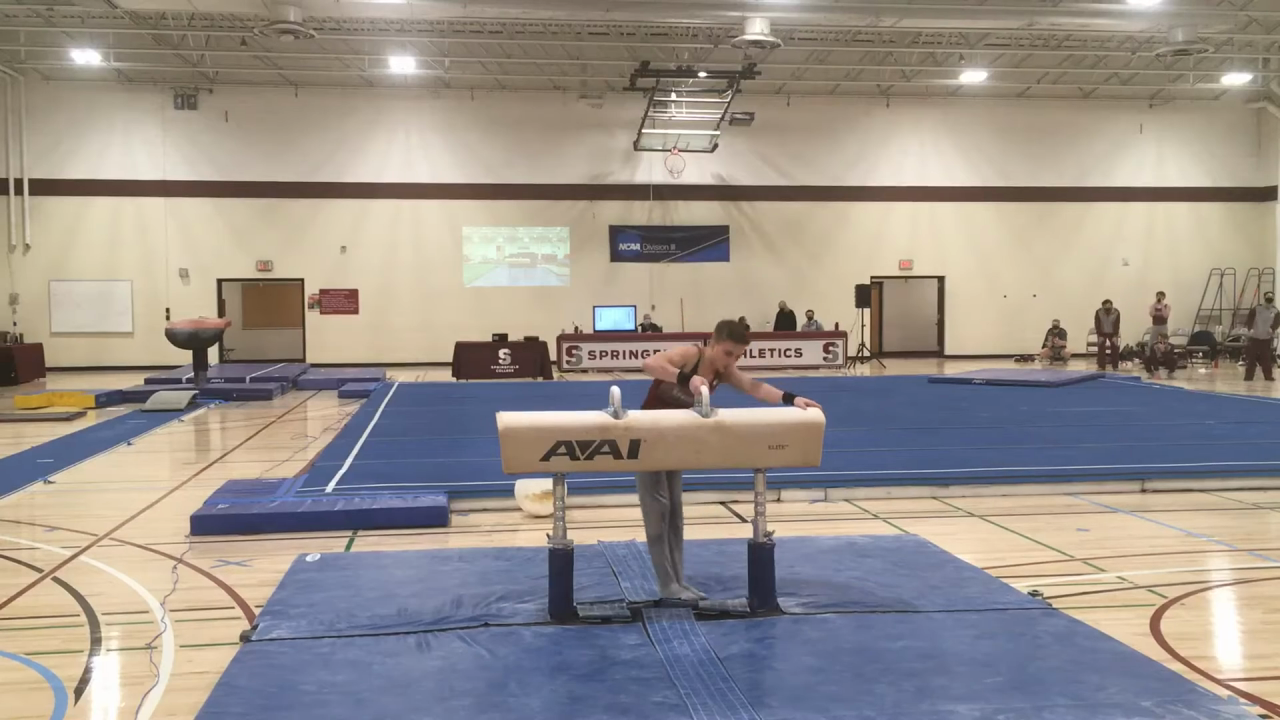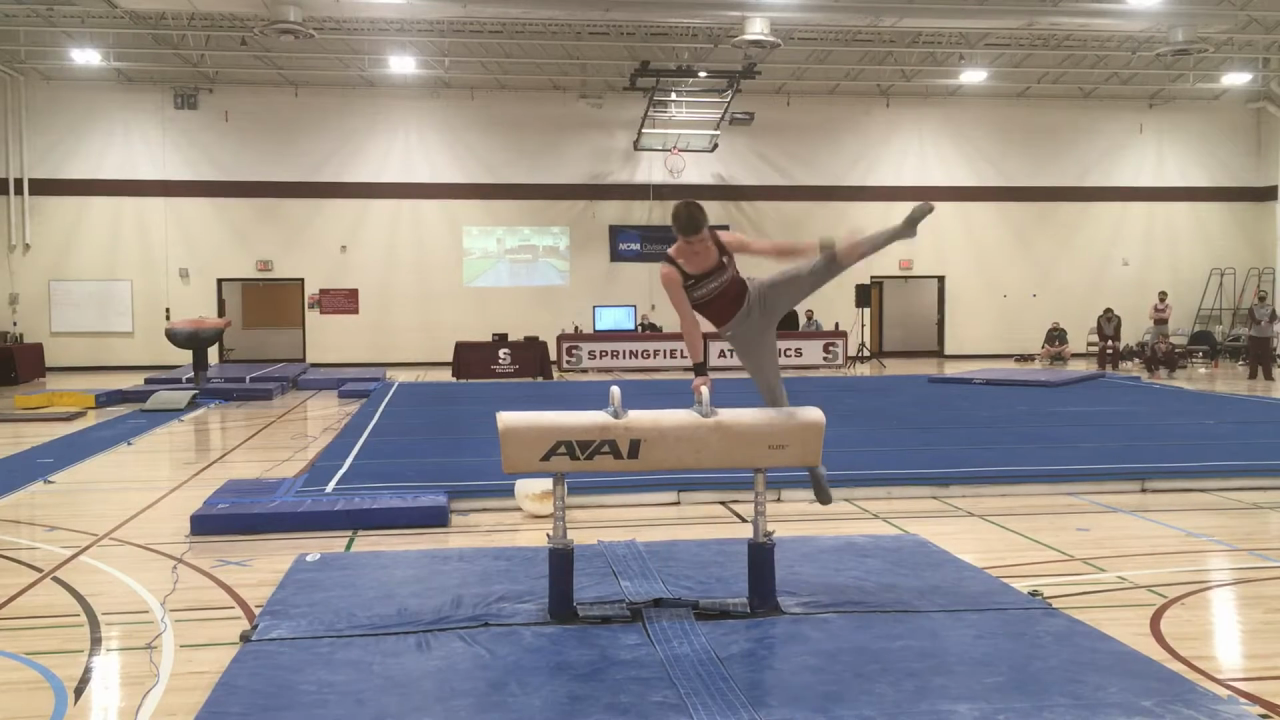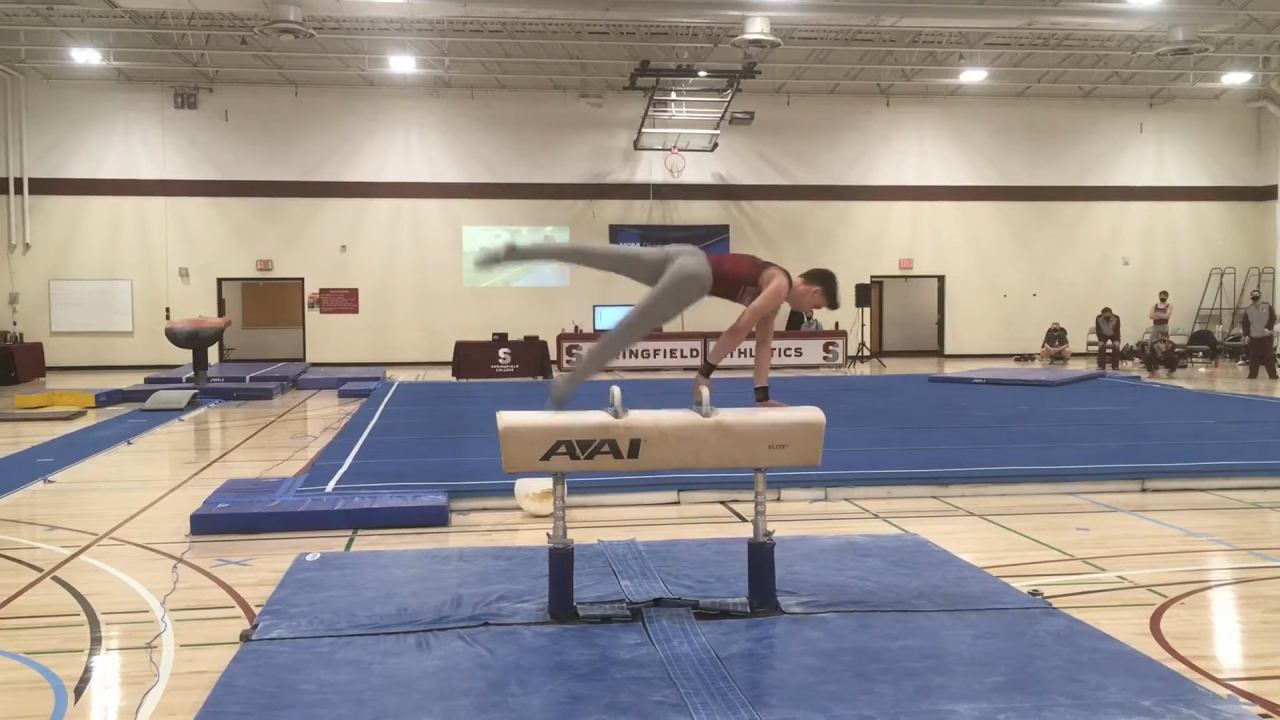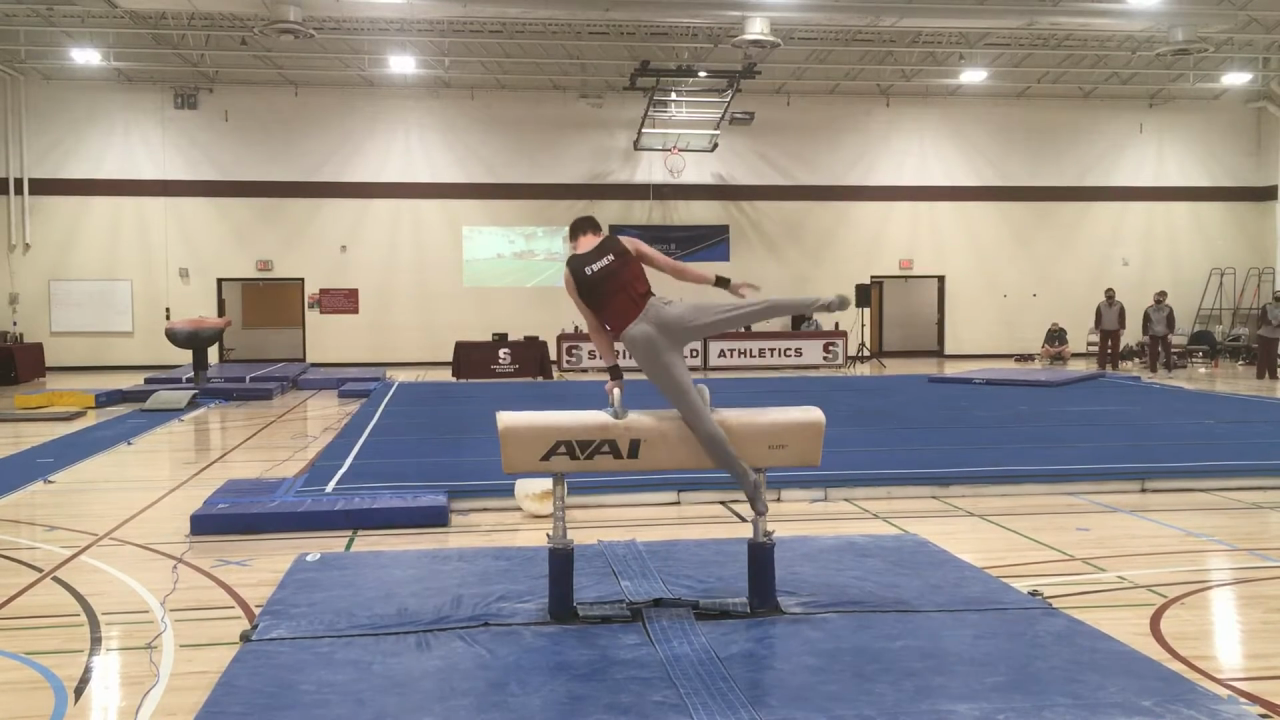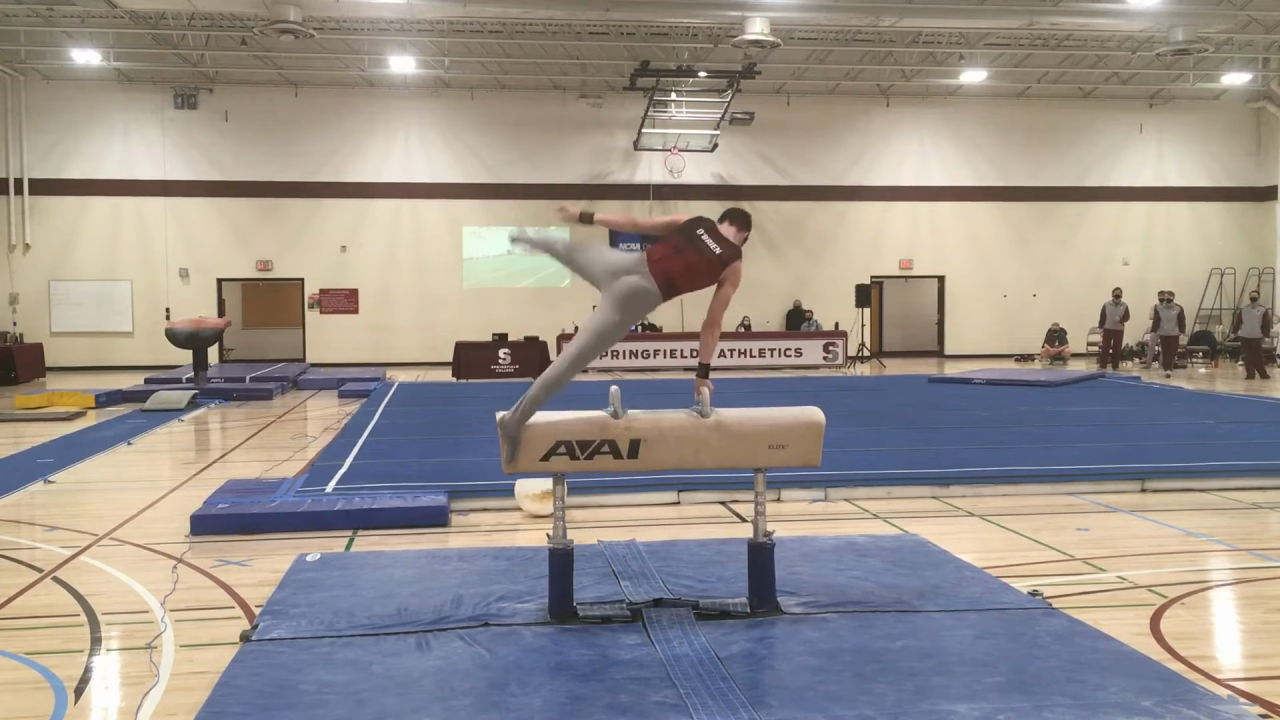
dt=1s
person 1, frame 1
left shoulder: (723, 370)
right shoulder: (689, 354)
left elbow: (753, 386)
right elbow: (650, 364)
left wrist: (790, 399)
right wrist: (687, 379)
left knee: (674, 505)
right knee: (657, 503)
left ankle: (677, 579)
right ankle: (668, 584)
person 1, frame 2
left shoulder: (721, 240)
right shoulder: (670, 270)
left elbow: (769, 248)
right elbow: (688, 323)
left wrist: (823, 246)
right wrist: (699, 371)
left hip: (760, 299)
right hip: (742, 329)
left knee: (827, 266)
right knee: (775, 401)
left ankle: (902, 230)
right ankle: (812, 466)
person 1, frame 3
left shoulder: (771, 301)
right shoulder: (780, 286)
left elbow: (763, 345)
right elbow: (739, 331)
left wrist: (762, 396)
right wrist: (706, 372)
left hip: (685, 260)
right hip: (693, 271)
left knee: (598, 256)
right knee: (628, 330)
left ankle: (518, 251)
right ankle: (566, 384)
person 1, frame 4
left shoulder: (572, 274)
right shoulder: (624, 244)
left elbow: (597, 330)
right elbow: (673, 268)
left wrist: (614, 374)
right wrist: (724, 283)
left hip: (640, 339)
right hip: (663, 314)
left knee: (696, 415)
right knee: (748, 310)
left ankle: (748, 482)
right ankle: (824, 303)
person 1, frame 5
left shoulder: (692, 223)
right shoulder: (733, 265)
left elbow: (635, 224)
right elbow: (712, 324)
left wrist: (587, 218)
right wrist: (703, 373)
left hip: (624, 264)
right hip: (636, 294)
left knee: (568, 250)
right knee: (573, 358)
left ankle: (524, 239)
right ankle: (514, 419)
